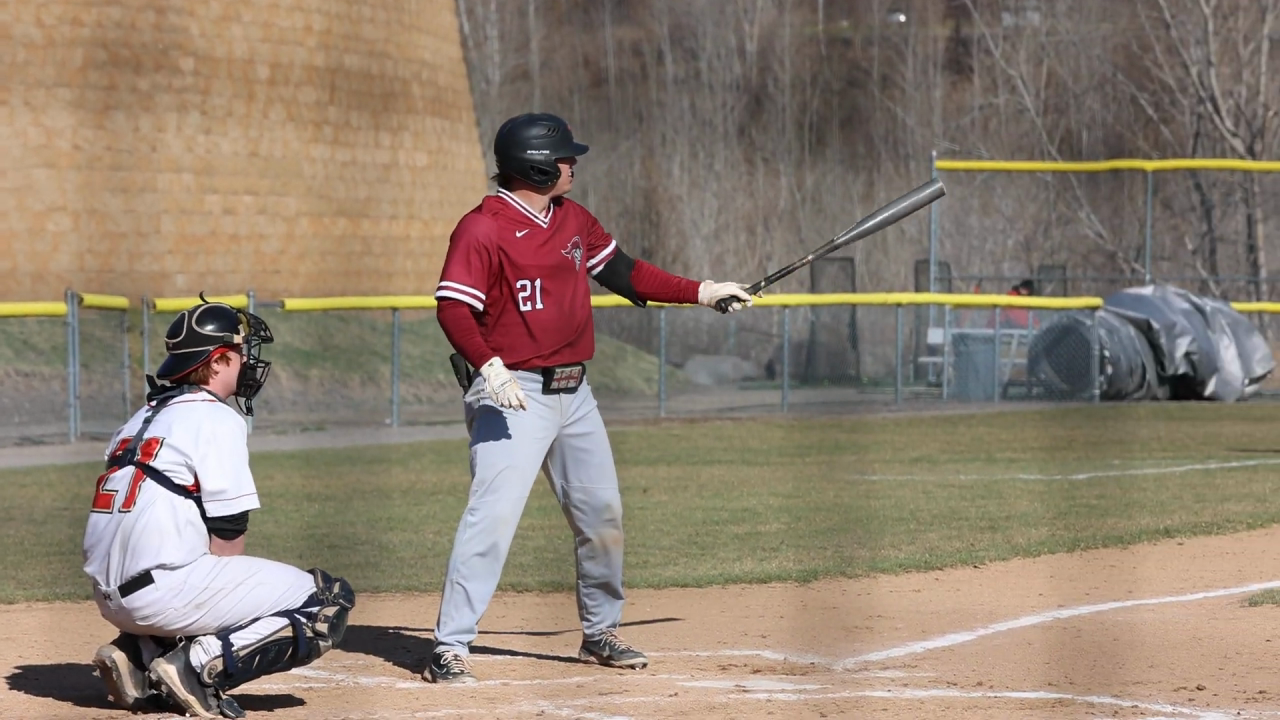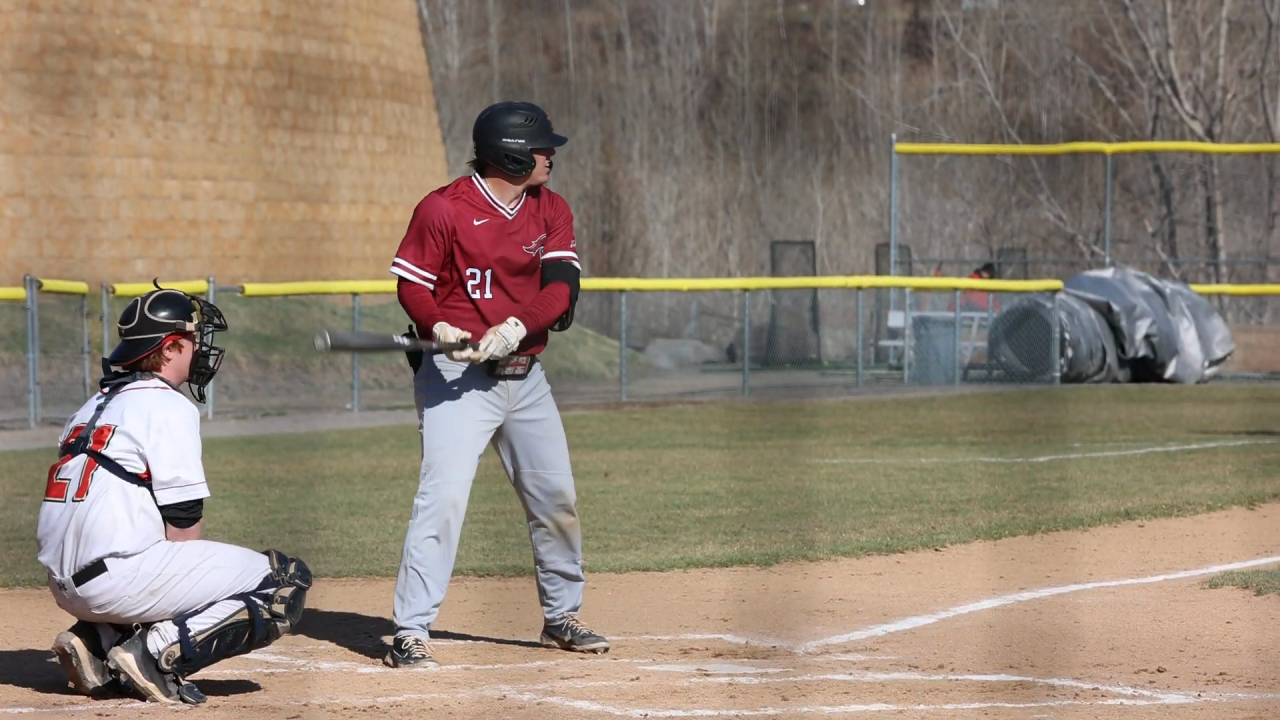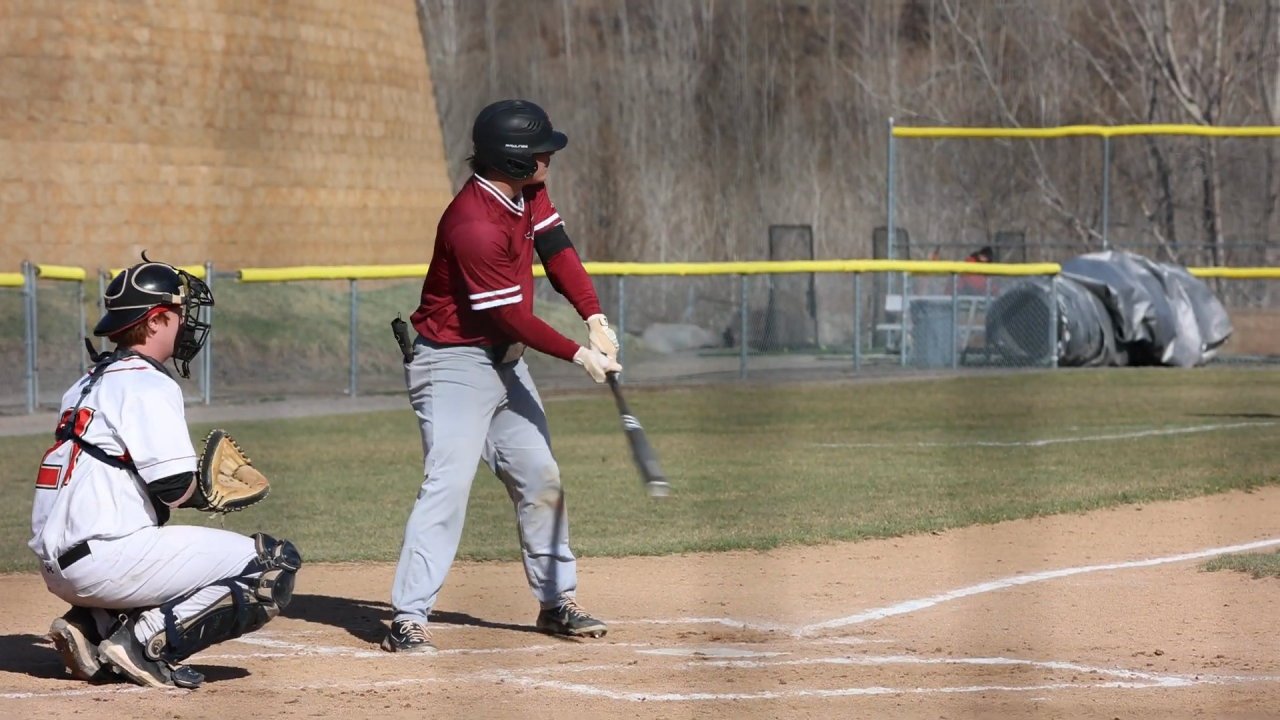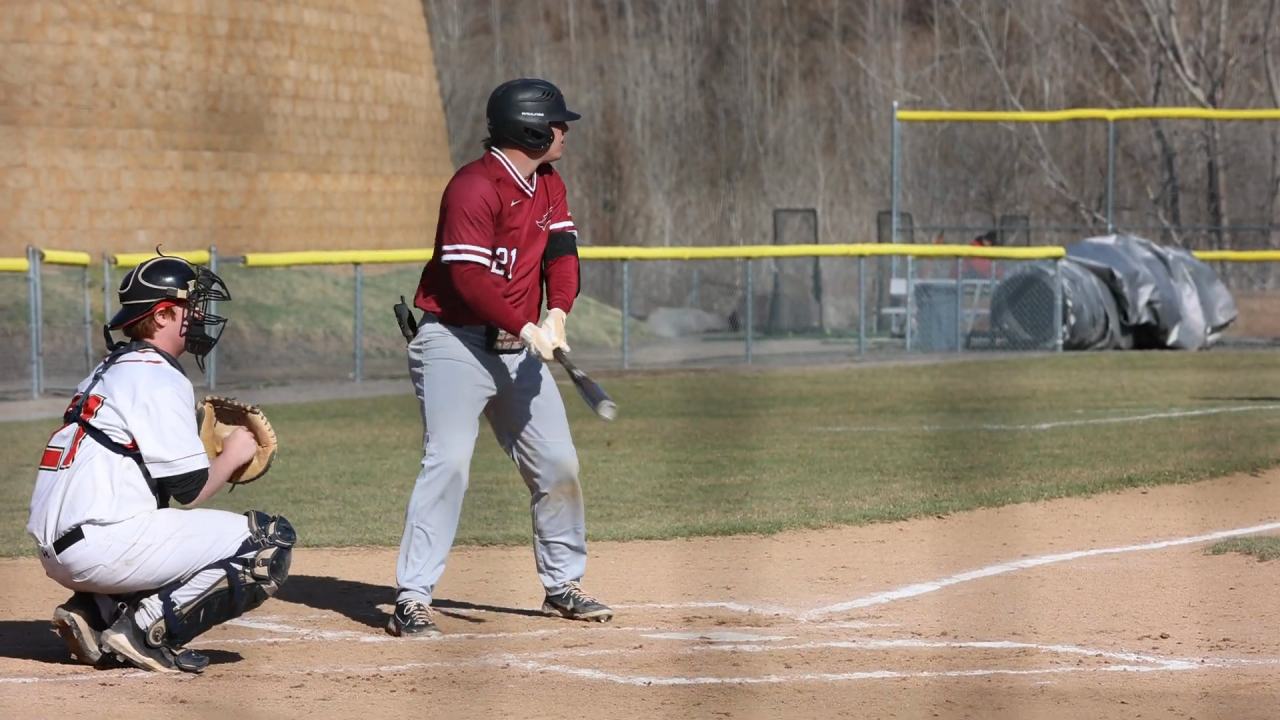
dt=0.7s
person 1, frame 1
left shoulder: (574, 218)
right shoulder: (482, 227)
left elbow: (624, 272)
right elbow: (453, 309)
left wrist: (702, 292)
right wrist: (490, 367)
left hip: (574, 392)
right hip: (515, 395)
left knee: (602, 515)
right knee: (492, 517)
left ankle: (599, 633)
right ankle: (449, 646)
person 1, frame 2
left shoulder: (552, 210)
right shoulder: (443, 208)
left elbow: (562, 289)
right elbow: (410, 285)
left wrist: (515, 326)
right wrist: (440, 329)
left hip: (526, 376)
right hip: (456, 377)
left knee: (556, 498)
right knee: (443, 499)
left ankle: (562, 617)
right ankle: (410, 632)
person 1, frame 3
left shoulder: (530, 193)
right shoulder: (473, 223)
left elbow: (558, 251)
right elbow: (508, 315)
left wrist: (594, 318)
right wrist: (577, 353)
left hip: (504, 362)
right hip: (453, 362)
left knee: (539, 479)
right knee: (448, 485)
left ankle: (556, 601)
right ankle: (408, 617)
person 1, frame 4
left shoulder: (550, 186)
right shoulder: (476, 186)
left elbow: (563, 256)
right elbow: (462, 278)
left wrist: (556, 314)
right wrist: (524, 329)
left hip: (519, 350)
right hip: (456, 344)
left knee: (559, 466)
right knee: (447, 464)
left ankle: (563, 585)
right ankle: (412, 599)
person 2, frame 1
left shoulder: (143, 418)
right shoulder: (216, 418)
right elbow: (228, 534)
right wrist: (225, 596)
left hip: (110, 596)
right hip: (160, 588)
right knee: (329, 602)
left ankle: (137, 657)
right ankle: (197, 666)
person 2, frame 2
left shoulder: (97, 403)
right shoulder: (168, 405)
right elbow: (183, 522)
right wrist: (192, 574)
left hip: (65, 584)
right hip: (116, 576)
right knee: (287, 581)
left ankle: (97, 643)
right ankle: (155, 654)
person 2, frame 3
left shoulder: (91, 382)
right shoulder: (148, 385)
right elbow: (176, 490)
right wrist: (198, 478)
left hip: (59, 564)
right hip: (101, 558)
right knee: (275, 565)
left ankle: (92, 627)
right ankle: (144, 643)
person 2, frame 4
left shoulder: (110, 370)
right shoulder: (160, 379)
right elbow: (191, 491)
left wrist: (215, 456)
right wrist: (233, 455)
left hip: (58, 549)
right hip: (99, 544)
right knee: (270, 542)
left ankle: (96, 612)
right ankle: (146, 629)
